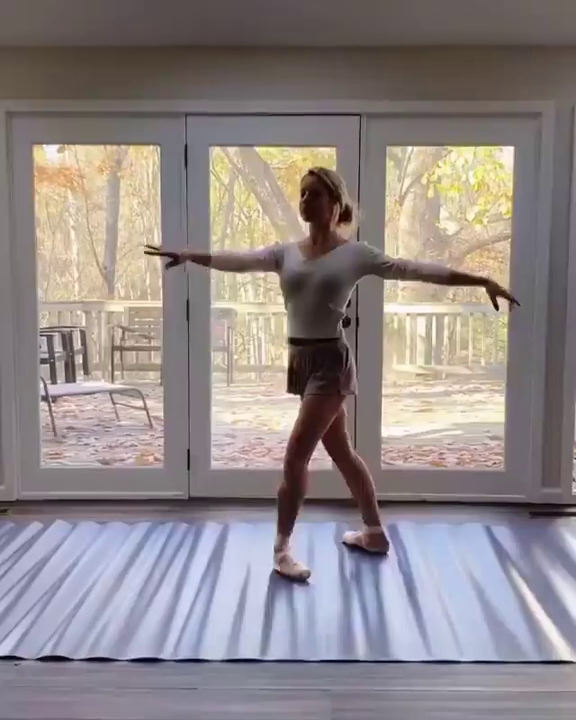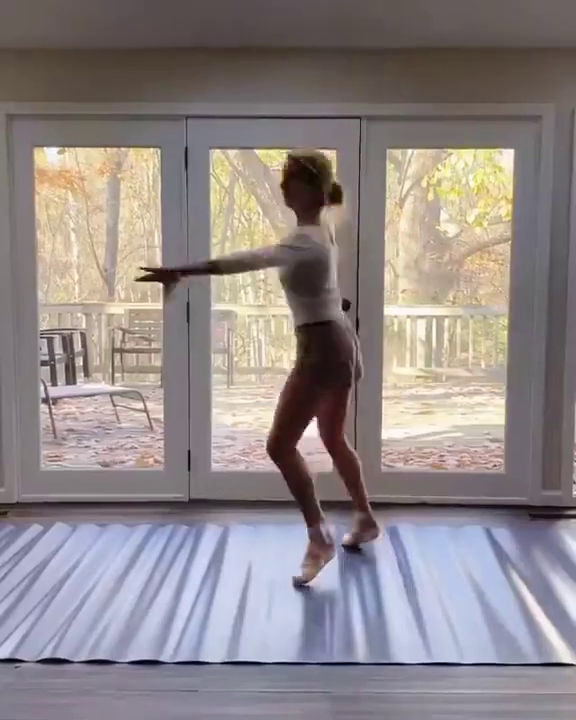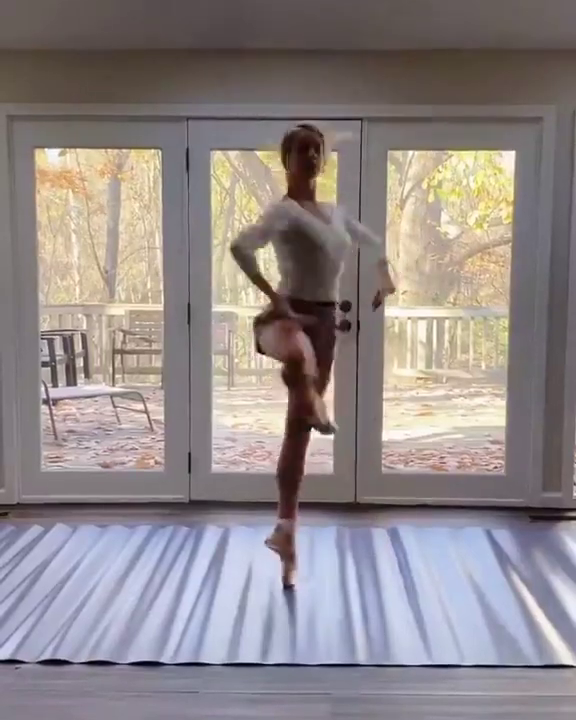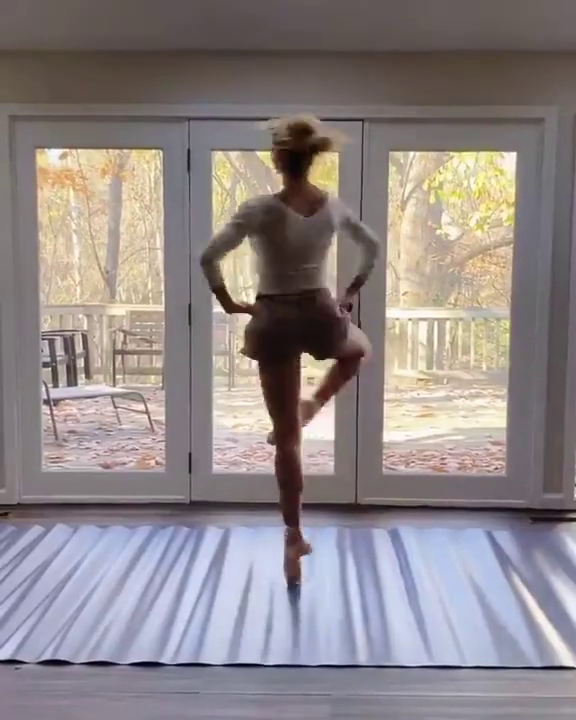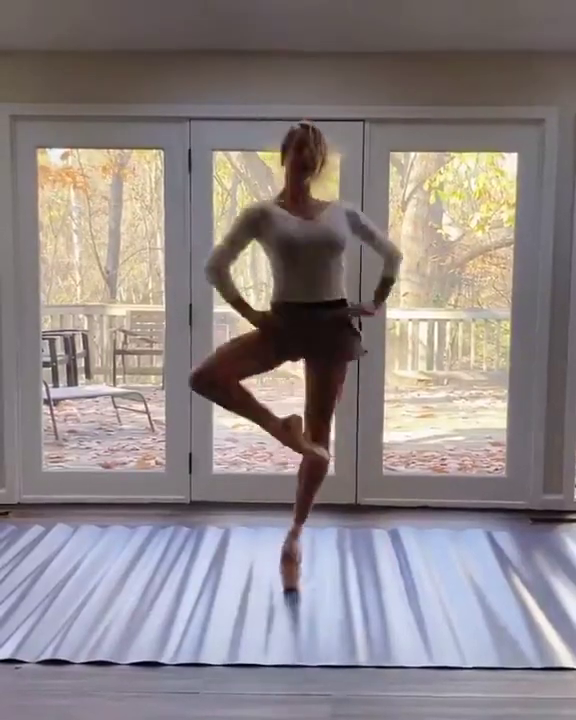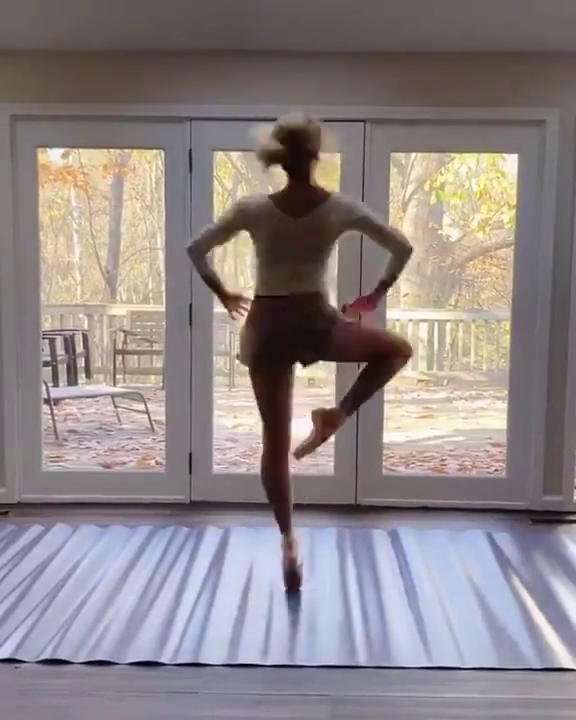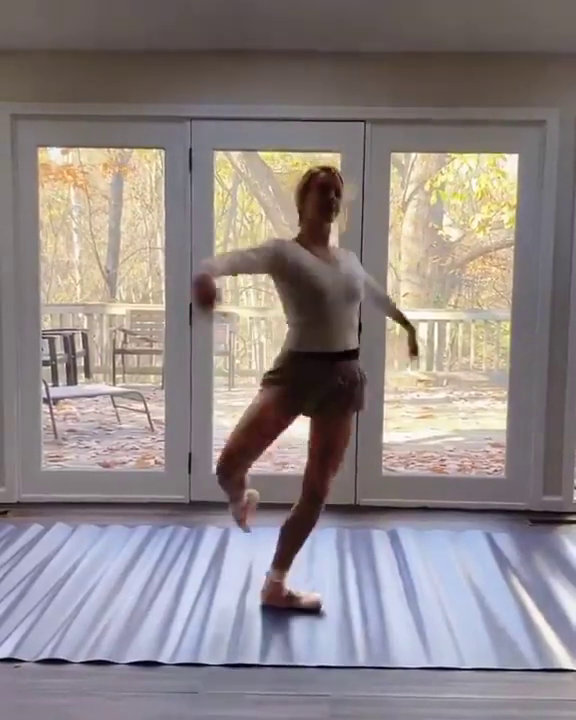
dt=0.3s
person 1, frame 1
left shoulder: (356, 254)
right shoulder: (286, 252)
left elbow: (417, 270)
right elbow: (237, 260)
left wrist: (482, 281)
right wrist: (185, 255)
left hip: (330, 361)
right hip: (300, 359)
left knee: (295, 458)
right knee: (342, 452)
left ankle: (282, 547)
right ankle: (374, 531)
person 1, frame 2
left shoulder: (305, 239)
right shoulder: (319, 234)
left elbow: (249, 260)
left wrist: (179, 271)
left hip: (322, 346)
right hip: (338, 342)
left knee: (280, 446)
right knee: (335, 440)
left ankle: (319, 540)
right ankle: (365, 520)
person 1, frame 3
left shoulder: (336, 213)
right shoulder: (281, 210)
left elbow: (374, 245)
right elbow: (240, 246)
left wrist: (385, 278)
right wrist: (275, 299)
left hip: (323, 324)
right hip: (288, 318)
left knee: (298, 434)
left ankle: (285, 527)
person 1, frame 4
left shoulder: (259, 208)
right shoulder: (331, 204)
left elbow: (208, 257)
right elbow: (373, 248)
left wrist: (228, 301)
right wrist: (348, 295)
left hip: (271, 320)
right hip: (319, 315)
left knee: (286, 438)
right knee: (354, 350)
left ankle: (293, 536)
right ankle: (312, 406)
person 1, frame 5
left shoulder: (342, 213)
right shoulder: (261, 214)
left elbow: (391, 253)
right elbow: (215, 266)
left wrist: (375, 303)
right wrist: (251, 314)
left hip: (331, 325)
right hip: (283, 326)
left knee: (318, 442)
right knee: (205, 377)
left ankle: (295, 535)
right ankle: (282, 428)
person 1, frame 6
left shoulder: (253, 207)
right shoulder: (340, 206)
left elbow: (196, 250)
right elbow: (402, 247)
left wrist: (222, 294)
right wrist: (377, 293)
left hip: (266, 326)
right hip: (311, 322)
left knee: (276, 447)
right knee: (397, 350)
left ankle: (289, 545)
right ankle: (335, 416)
person 1, frame 7
left shoulder: (349, 259)
right shoulder: (281, 252)
left elbow: (375, 291)
right elbow: (223, 260)
left wrist: (405, 321)
right wrist: (205, 278)
left hip: (344, 378)
right hip: (297, 373)
left knee: (315, 494)
right knee: (229, 464)
left ankle: (275, 584)
right ankle: (241, 495)
